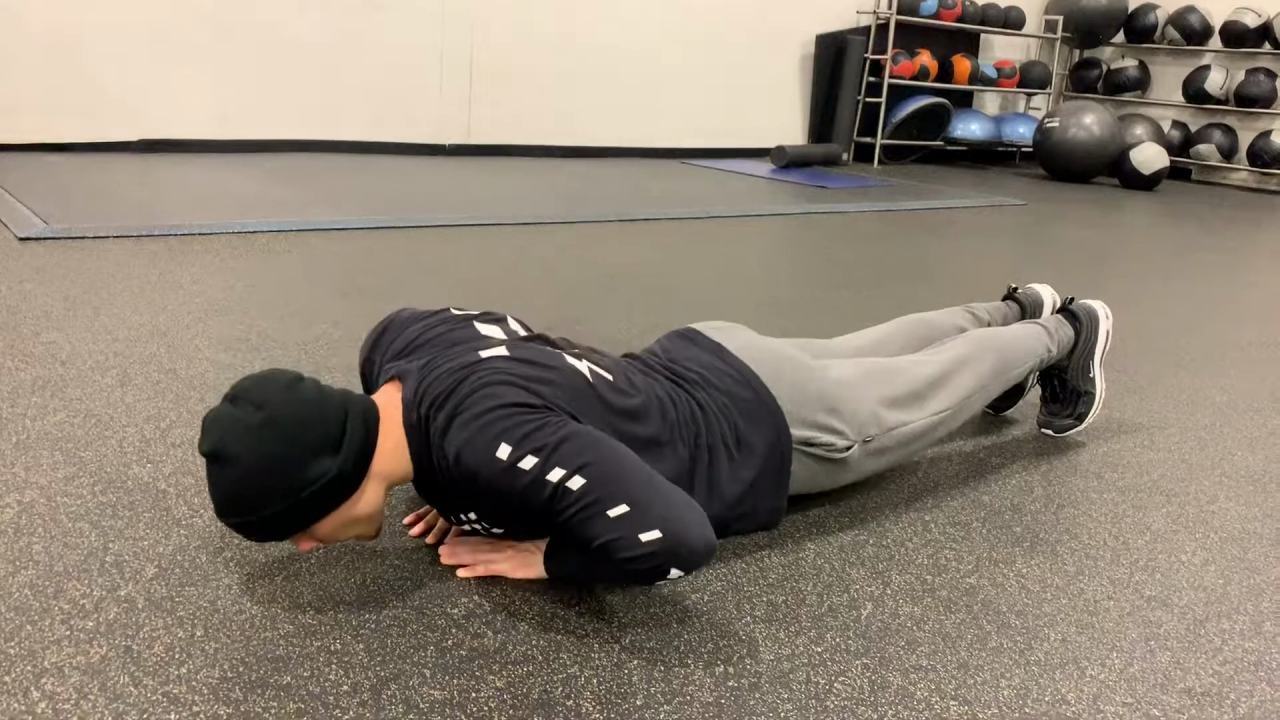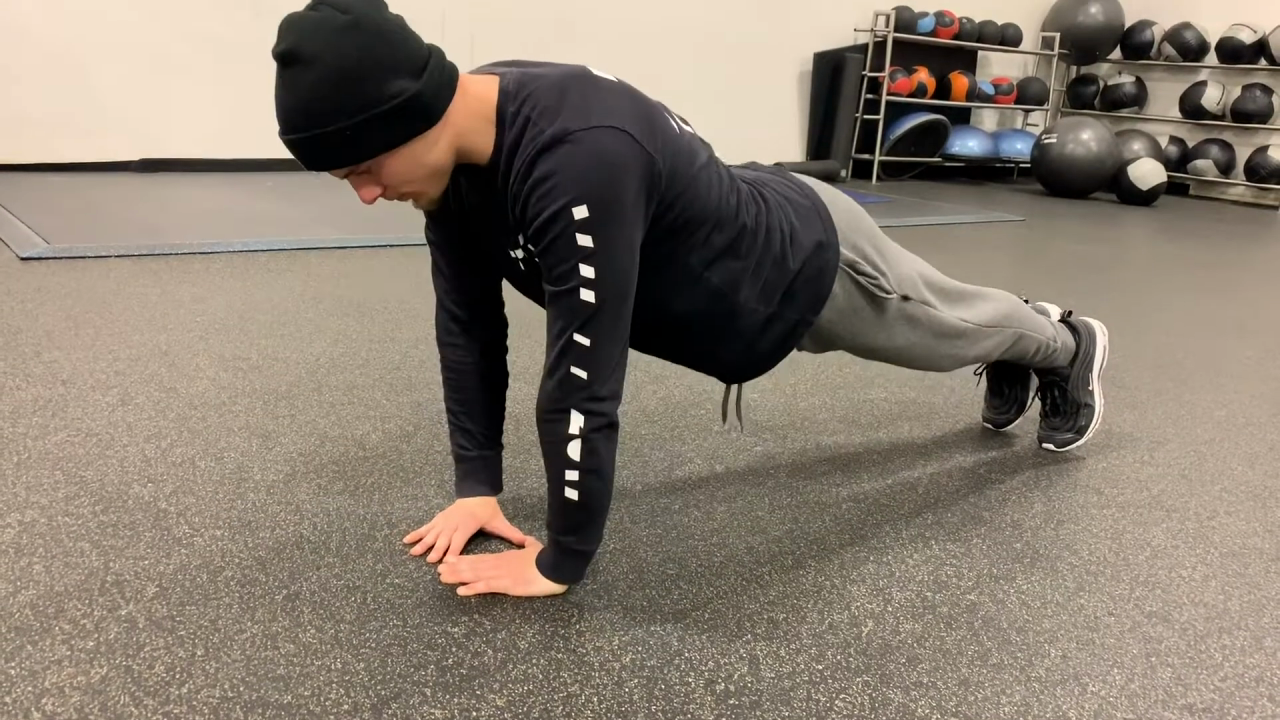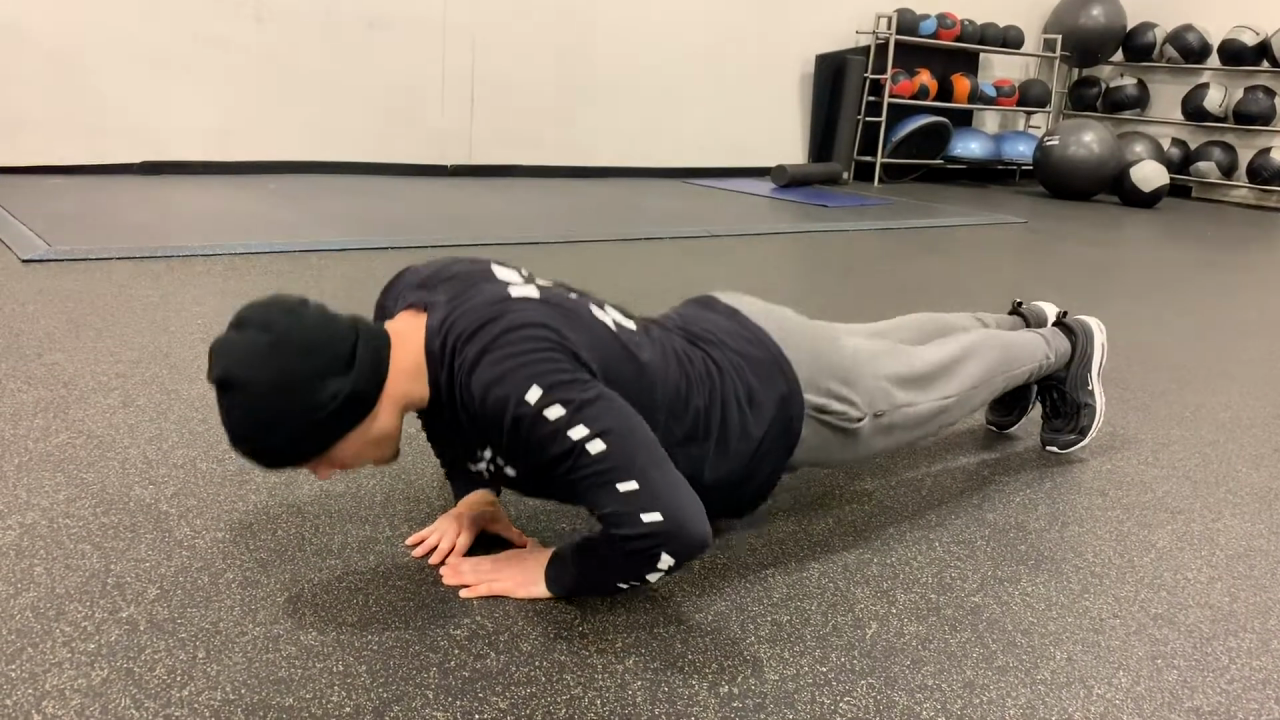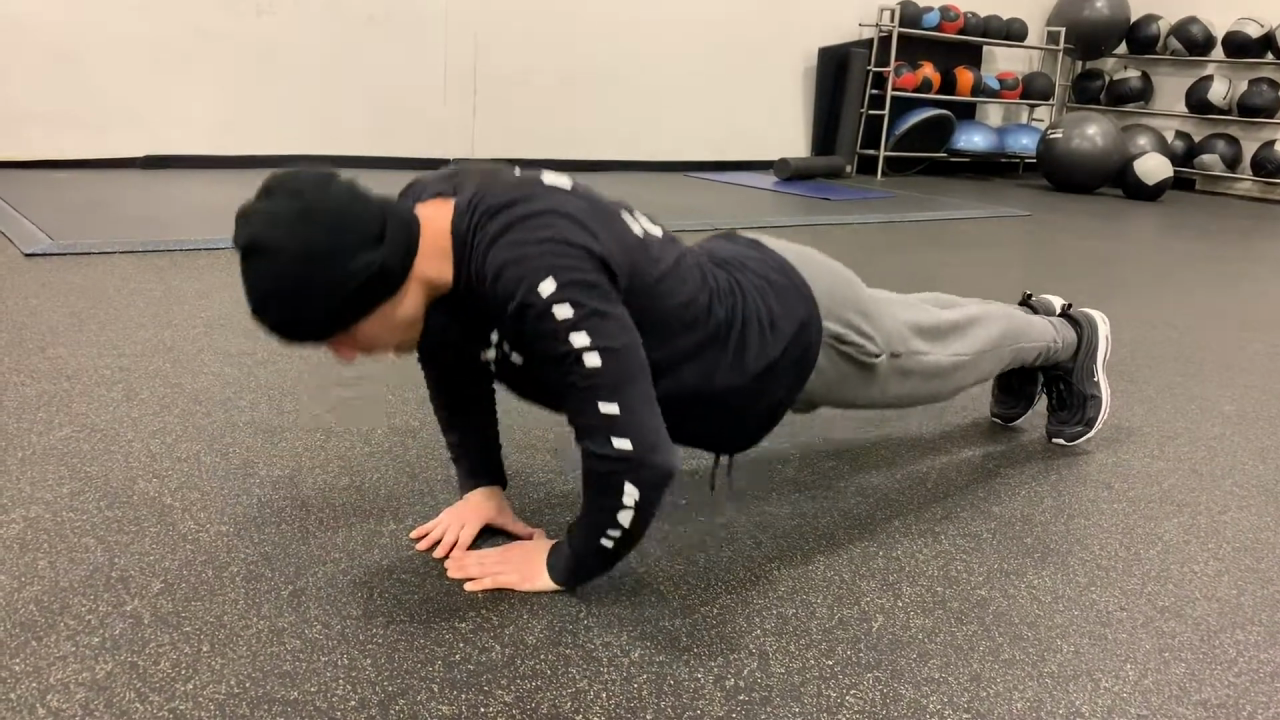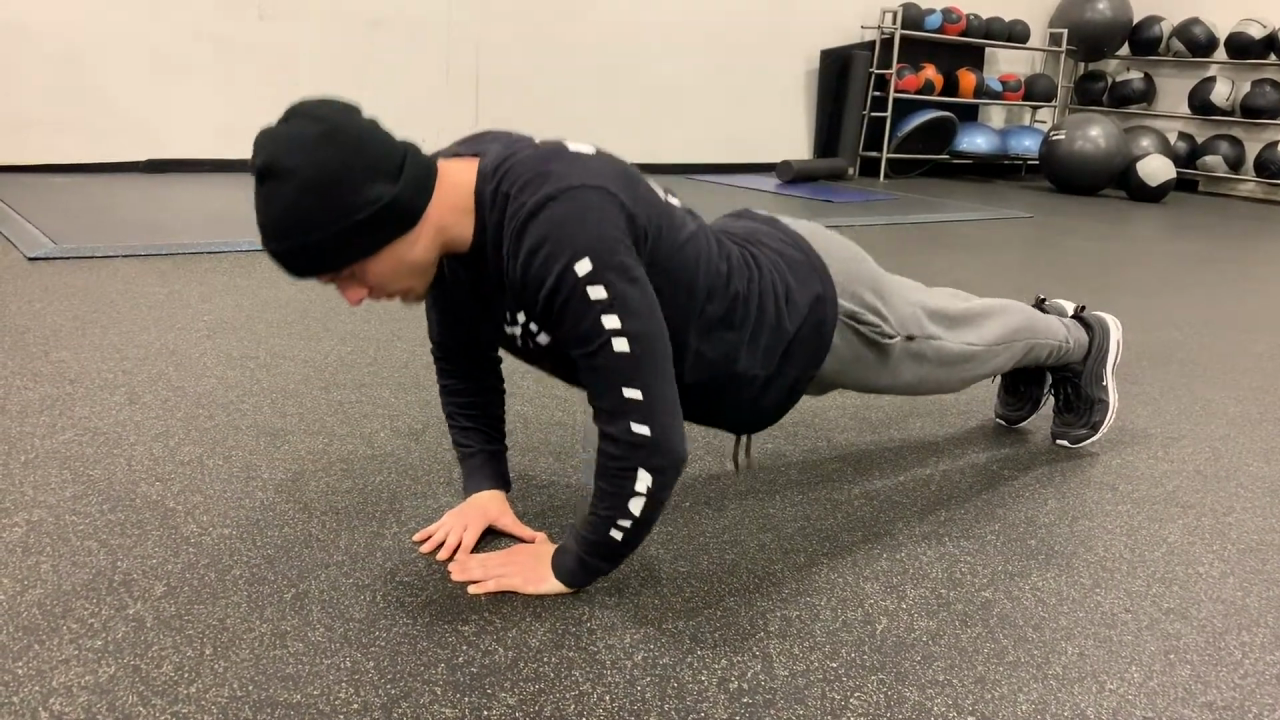
dt=1s
person 1, frame 1
left shoulder: (490, 437)
right shoulder: (391, 349)
left elbow: (678, 535)
left wrist: (545, 554)
left hip: (763, 431)
right hip: (698, 365)
left knee: (917, 395)
right knee: (861, 352)
left ankle: (1065, 333)
right ankle: (1012, 310)
person 1, frame 2
left shoulder: (581, 154)
right shoulder: (457, 141)
left elbow: (583, 379)
right elbow: (469, 322)
left wrist: (560, 563)
right wrist: (476, 488)
left hip: (806, 262)
right hip: (742, 245)
left knee: (946, 331)
right knee: (942, 337)
left ankle: (1065, 348)
right ankle: (1023, 344)
person 1, frame 3
left shoulder: (517, 383)
right shoulder: (403, 308)
left elbow: (671, 525)
left wrist: (552, 573)
right wrist: (478, 487)
left hip: (776, 398)
right hip: (711, 339)
left knee: (925, 381)
right knee: (889, 346)
left ankle: (1060, 348)
right ankle: (1015, 326)
person 1, frame 4
left shoulder: (537, 269)
right shoulder: (423, 229)
left elbow: (637, 455)
right elbow: (456, 365)
left wrist: (566, 564)
right wrist: (481, 487)
left hip: (792, 332)
right hip: (728, 296)
left knee: (933, 352)
right knee: (914, 330)
left ankle: (1066, 341)
right ankle: (1028, 316)
person 1, frame 5
left shoulder: (565, 238)
right shoulder: (449, 195)
left elbow: (651, 438)
right elbow: (464, 339)
left wrist: (569, 564)
right wrist: (484, 484)
left hip: (806, 309)
right hip: (740, 269)
left knee: (954, 340)
right knee: (949, 334)
left ankle: (1075, 339)
right ankle: (1034, 348)
